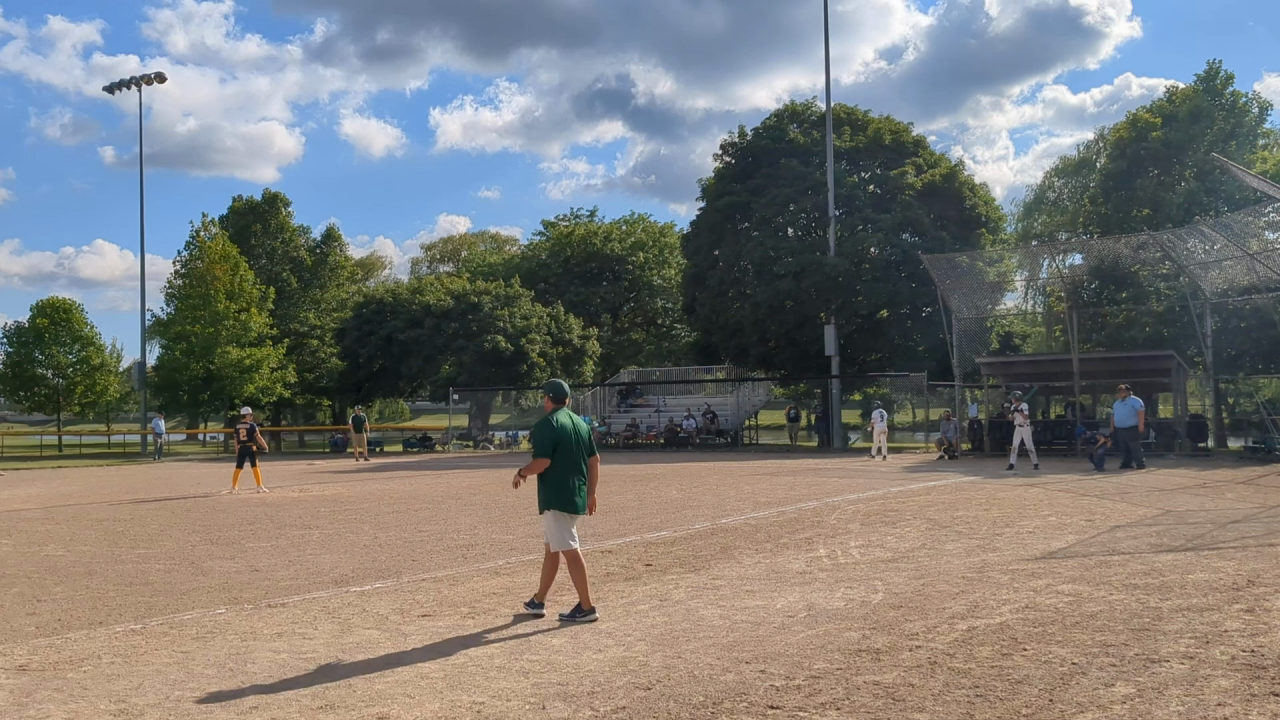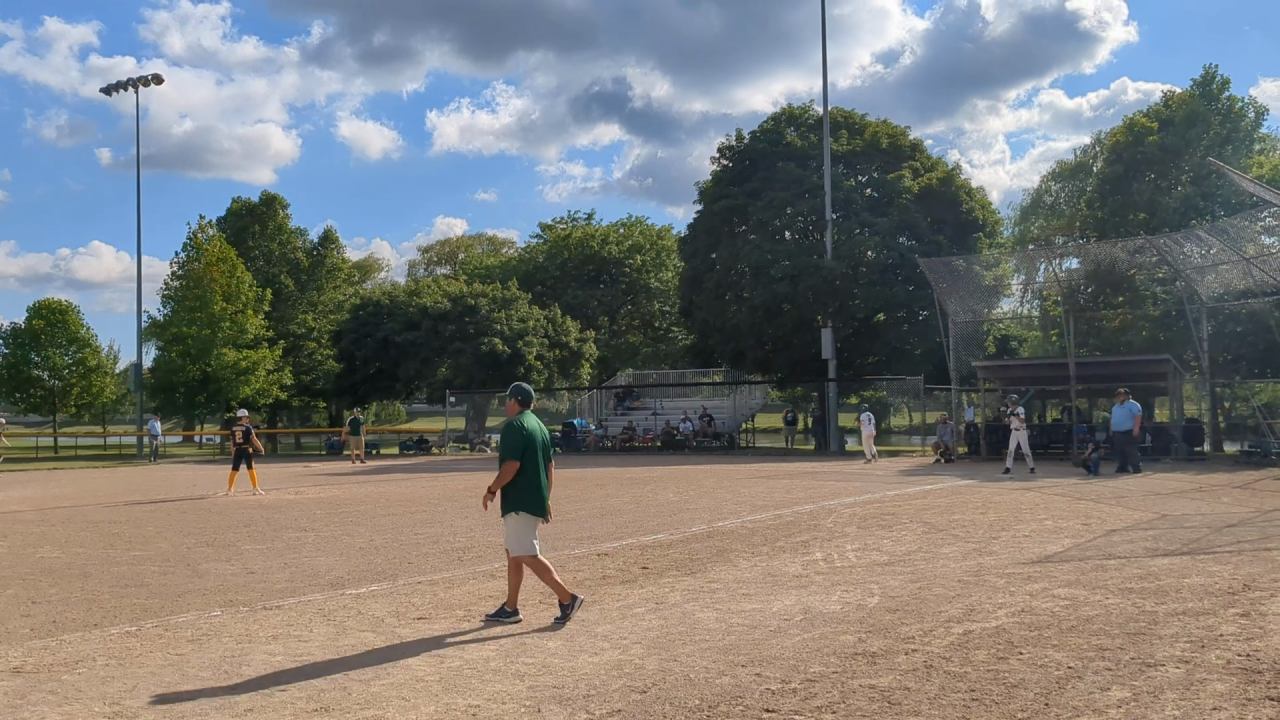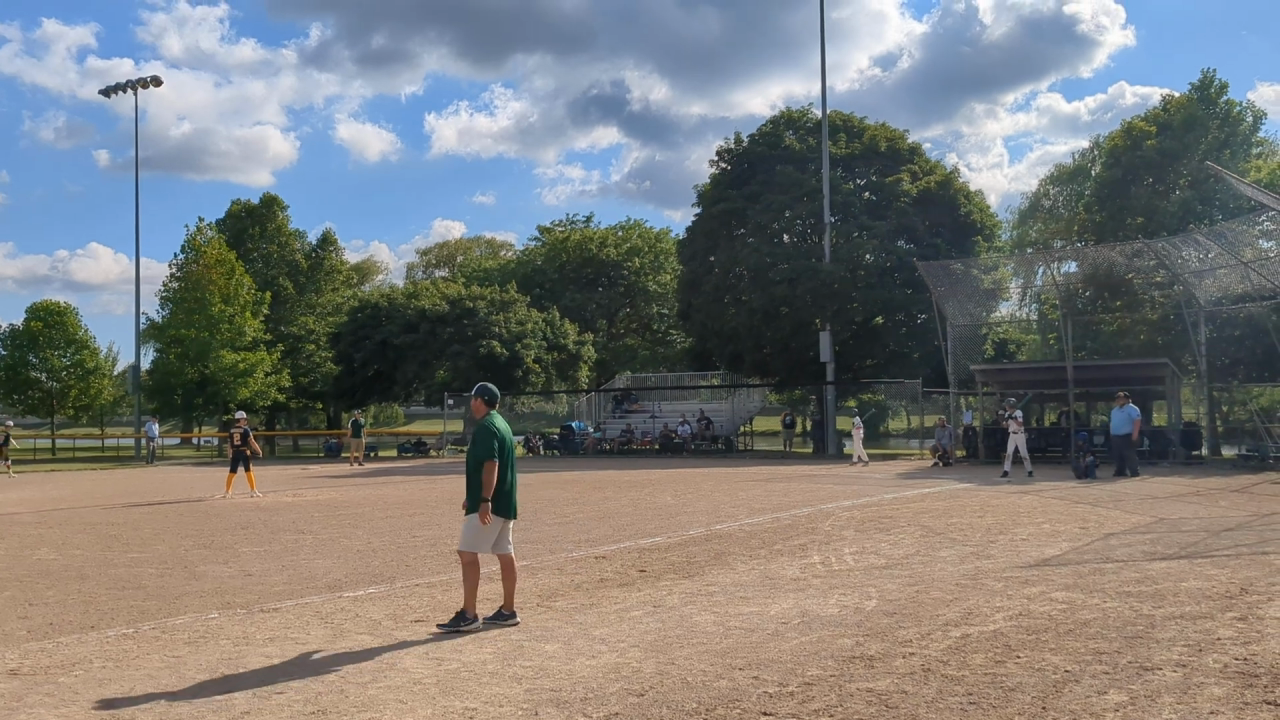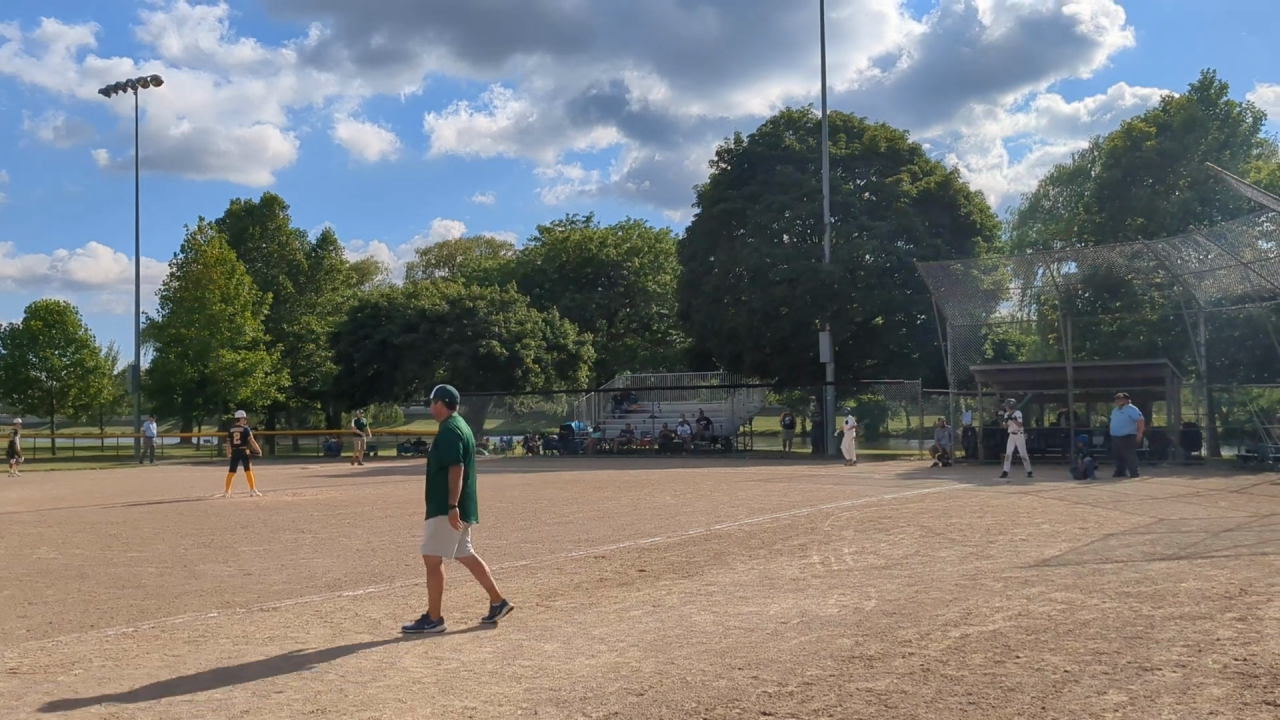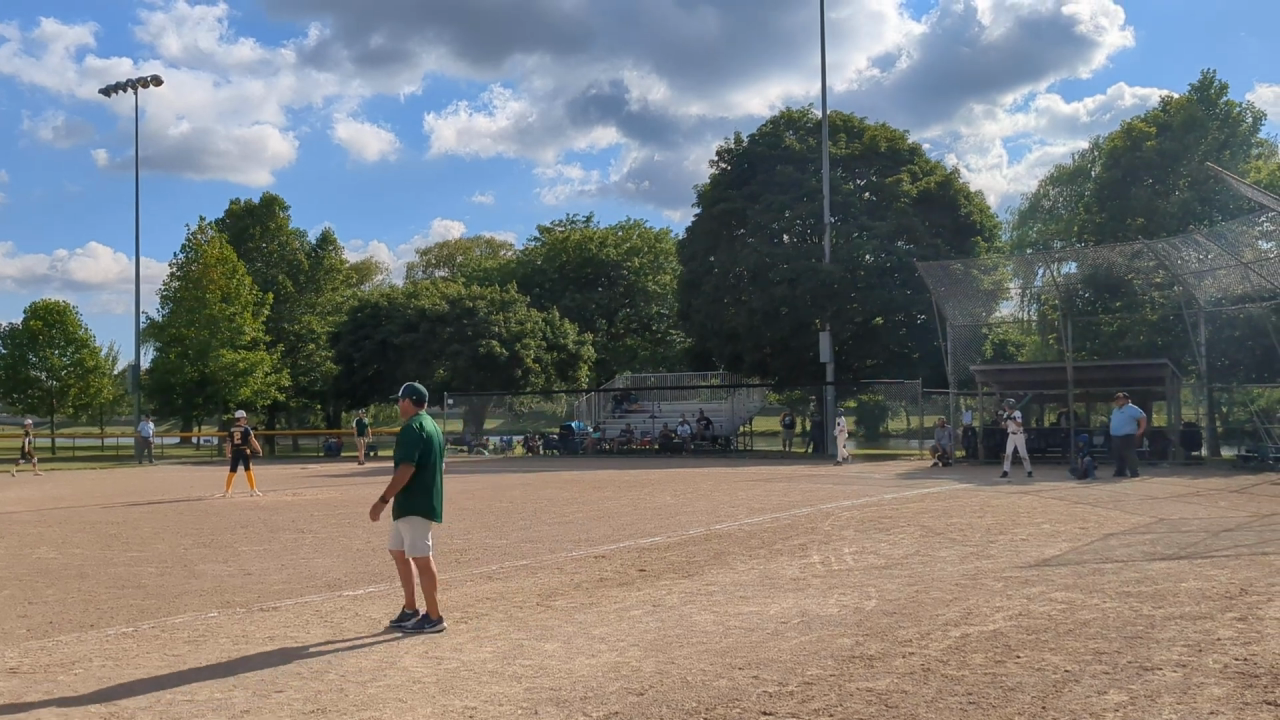
dt=0.3s
person 1, frame 1
left shoulder: (546, 424)
right shoulder: (580, 423)
left elbow: (542, 462)
right elbow: (594, 460)
left wrist: (521, 473)
right wrist: (591, 492)
left hip: (556, 498)
right hip: (576, 496)
left knee: (570, 551)
right knee: (551, 549)
left ankle: (586, 607)
right ankle: (538, 601)
person 1, frame 2
left shoulder: (514, 426)
right shoulder: (539, 426)
left elbow: (511, 466)
right elbow: (550, 465)
left wrist: (492, 490)
right wrist: (545, 499)
left hip: (520, 502)
right hip: (536, 501)
left knee: (528, 556)
right knee: (515, 554)
left ankle: (568, 598)
right ankle: (510, 608)
person 1, frame 3
left shoulder: (485, 426)
right shoulder: (501, 424)
left elbow: (490, 465)
left wrist: (484, 500)
right wrist: (481, 498)
left hip: (488, 504)
right hip: (505, 502)
left knee: (468, 554)
right knee: (505, 555)
left ankle: (469, 614)
right ankle: (508, 611)
person 1, frame 4
left shoulder: (449, 429)
right shoulder: (460, 426)
left elbow: (456, 470)
left wrist: (451, 506)
left hip: (446, 507)
right hip: (462, 506)
left knee: (432, 557)
right knee: (464, 555)
left ankle: (434, 618)
right ankle: (498, 602)
person 1, frame 5
left shoulder: (412, 428)
right shoulder: (433, 426)
left elbow: (406, 469)
right elbow: (440, 466)
left wrist: (382, 500)
left hip: (414, 505)
right hip: (426, 502)
left knee: (421, 558)
right knee: (399, 552)
left ankle: (434, 617)
right ankle: (410, 609)
